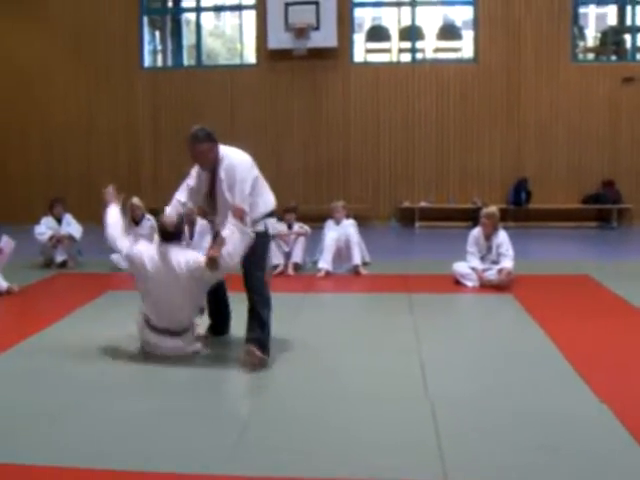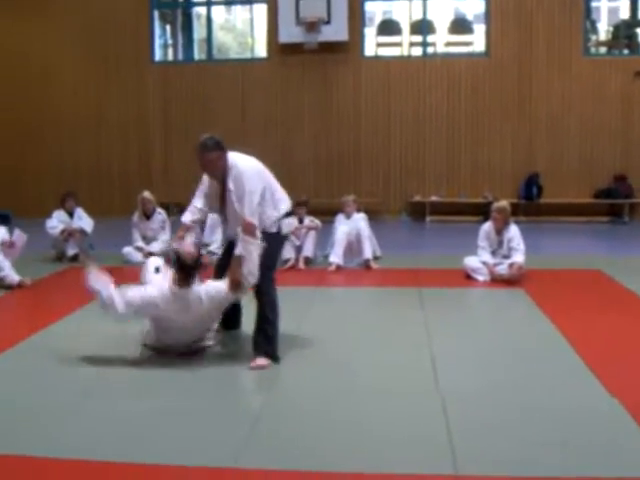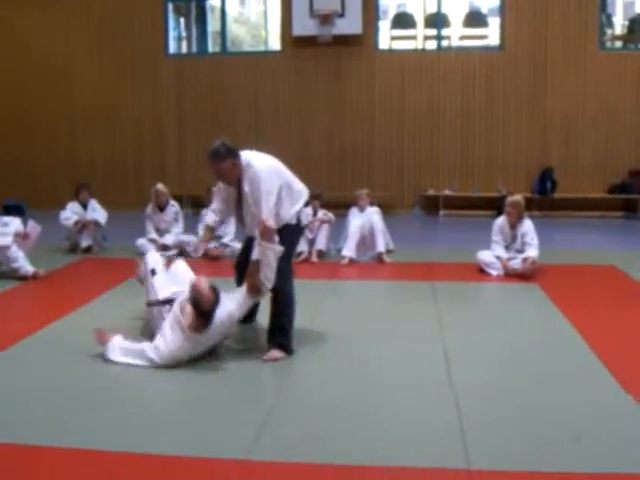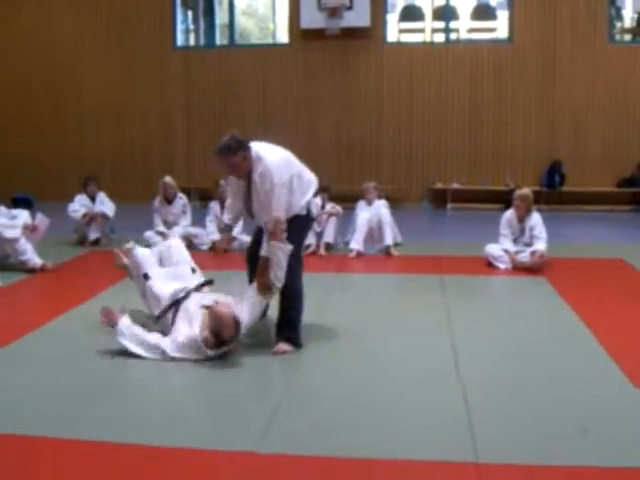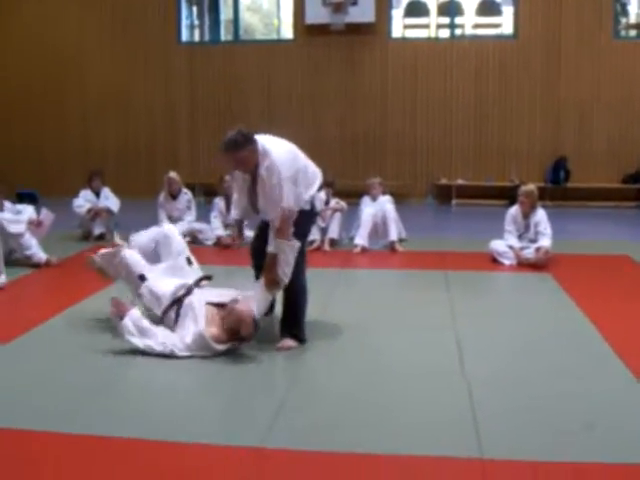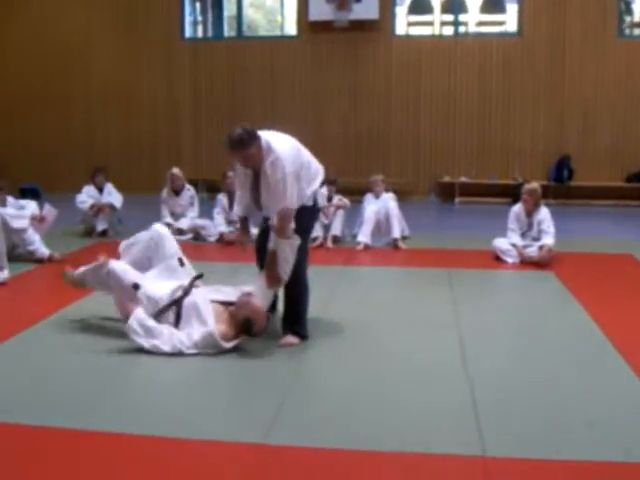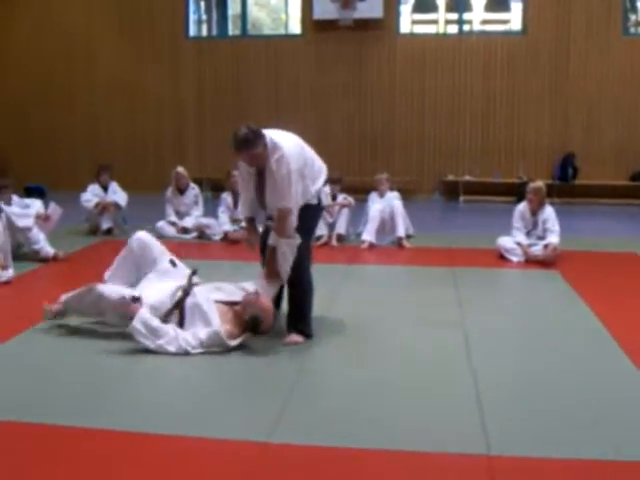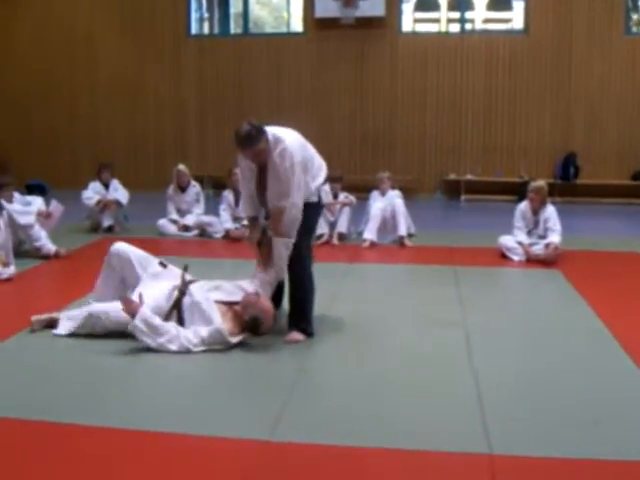
dt=0.1s
person 1, frame 1
left shoulder: (237, 163)
right shoulder: (201, 168)
right elbow: (184, 195)
left hip: (255, 225)
left knee: (255, 280)
left ankle: (258, 344)
right ankle: (218, 327)
person 1, frame 2
left shoulder: (245, 171)
right shoulder: (212, 173)
left elbow: (249, 220)
right elbow: (199, 203)
left wrist: (238, 263)
right wrist: (183, 231)
left hip: (269, 226)
left knee: (262, 282)
right knee: (222, 271)
left ankle: (266, 350)
right ankle: (230, 323)
person 1, frame 3
left shoulder: (261, 172)
right shoulder: (230, 174)
left elbow: (266, 223)
right elbow: (219, 205)
left wrist: (255, 267)
right wrist: (207, 234)
left hip: (288, 219)
right hip: (261, 224)
left knee: (279, 275)
right knee: (242, 266)
left ankle: (280, 343)
right ankle: (246, 316)
person 1, frame 4
left shoulder: (270, 166)
right shoulder: (239, 164)
left elbow: (276, 220)
right elbow: (235, 197)
left wrist: (265, 263)
right wrist: (227, 228)
left hip: (297, 208)
right hip: (269, 210)
left knee: (287, 267)
right knee: (253, 258)
left ankle: (289, 336)
person 1, frame 5
left shoulder: (276, 160)
right shoulder: (245, 159)
left elbow: (283, 214)
right elbow: (241, 191)
left wrist: (273, 260)
right wrist: (238, 223)
left hip: (302, 202)
right hip: (275, 205)
left knee: (291, 262)
right knee: (258, 252)
left ankle: (293, 332)
person 1, frame 6
left shoulder: (280, 155)
right shoulder: (246, 155)
left elbow: (286, 212)
right elbow: (244, 188)
left wrist: (274, 256)
right wrist: (242, 222)
left hip: (303, 199)
right hip: (274, 202)
left knee: (293, 259)
right knee: (262, 250)
left ankle: (295, 328)
right ankle: (266, 306)
person 1, frame 7
left shoulder: (285, 153)
right shoulder: (250, 155)
left elbow: (287, 209)
right elbow: (247, 189)
left wrist: (274, 251)
right wrist: (250, 222)
left hip: (307, 197)
right hip: (279, 200)
left knee: (296, 257)
right knee: (266, 249)
left ankle: (300, 327)
person 1, frame 8
left shoulder: (288, 147)
right shoulder: (248, 153)
left elbow: (294, 202)
right elbow: (247, 189)
left wrist: (279, 236)
right wrist: (253, 221)
left hip: (306, 196)
right hip: (277, 201)
left knee: (297, 256)
left ankle: (301, 325)
right ankle: (271, 303)
person 2, frame 1
left shoulder: (142, 256)
right shoulder: (194, 264)
left elbow: (117, 238)
right elbow: (228, 257)
left wrist: (112, 206)
right wrist: (236, 222)
person 2, frame 2
left shoulder: (159, 296)
right shoulder: (211, 295)
left elbow: (117, 301)
right elbow: (246, 277)
left wrist: (97, 280)
right wrist: (248, 236)
left knee: (154, 263)
person 2, frame 3
left shoulder: (178, 343)
right shoulder: (225, 315)
left elbow: (151, 355)
right elbow: (262, 283)
left wrist: (113, 343)
right wrist: (266, 241)
left knee: (152, 258)
right knee: (177, 264)
person 2, frame 4
left shoulder: (193, 340)
right shoulder: (245, 316)
left elbow: (157, 346)
right elbow: (270, 284)
left wrist: (121, 323)
right wrist: (275, 240)
left hip: (175, 309)
right hip: (198, 293)
left knee: (142, 256)
right knee: (173, 244)
left ankle: (132, 259)
person 2, frame 5
left shoulder: (202, 339)
right shoulder: (249, 311)
left elbow: (160, 342)
right elbow: (277, 278)
left wrist: (127, 317)
right wrist: (284, 237)
left hip: (173, 303)
right hip: (195, 287)
left knee: (126, 257)
right knee: (166, 231)
left ankle: (107, 262)
person 2, frame 6
left shoulder: (212, 336)
right shoulder: (256, 299)
left elbow: (168, 341)
left wrist: (133, 315)
left hip: (166, 305)
right hip: (188, 285)
left knee: (111, 268)
right knee: (158, 231)
left ankle: (83, 277)
person 2, frame 7
left shoulder: (219, 334)
right shoulder: (254, 298)
left elbow: (173, 341)
left wrist: (137, 316)
left hip: (165, 308)
right hip: (187, 286)
left knee: (105, 293)
right knee: (141, 240)
left ankle: (66, 305)
person 2, frame 8
left shoulder: (221, 333)
right shoulder: (249, 293)
left elbow: (177, 339)
right elbow: (268, 275)
left wrist: (139, 315)
left hip: (165, 310)
right hip: (179, 282)
left knee: (96, 314)
right knee: (119, 251)
left ankle: (57, 320)
right ankle: (105, 305)
